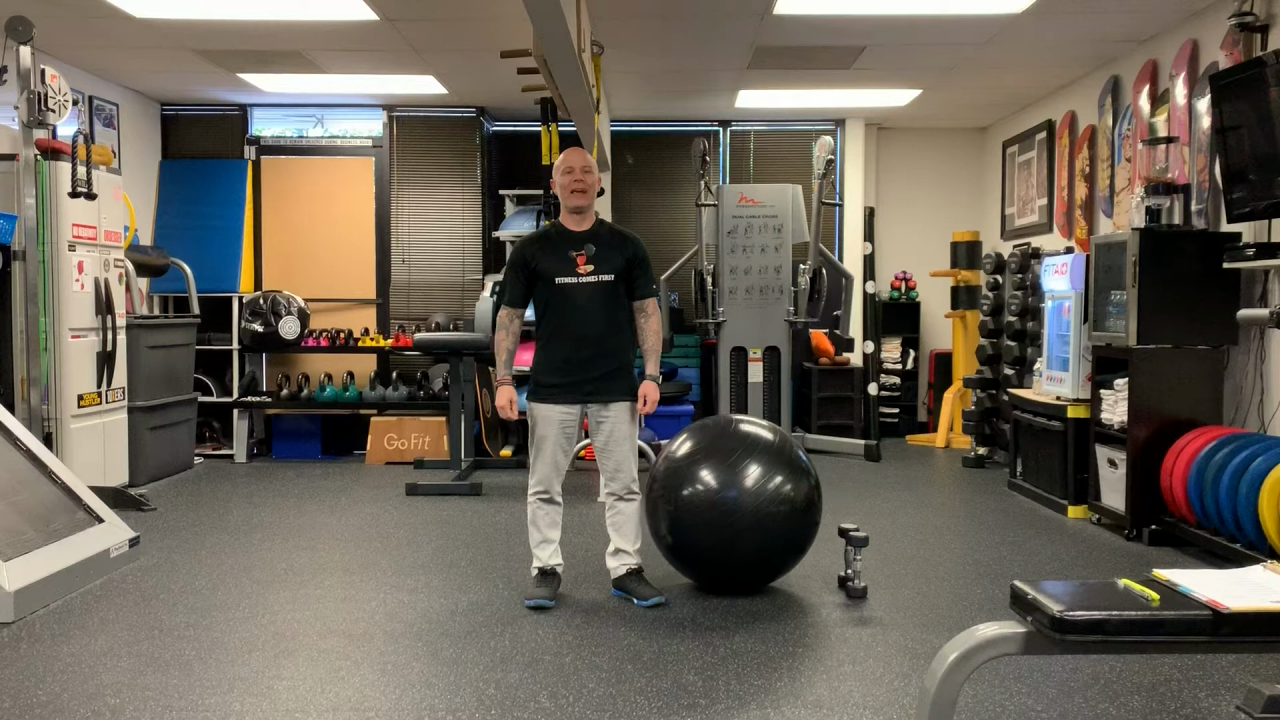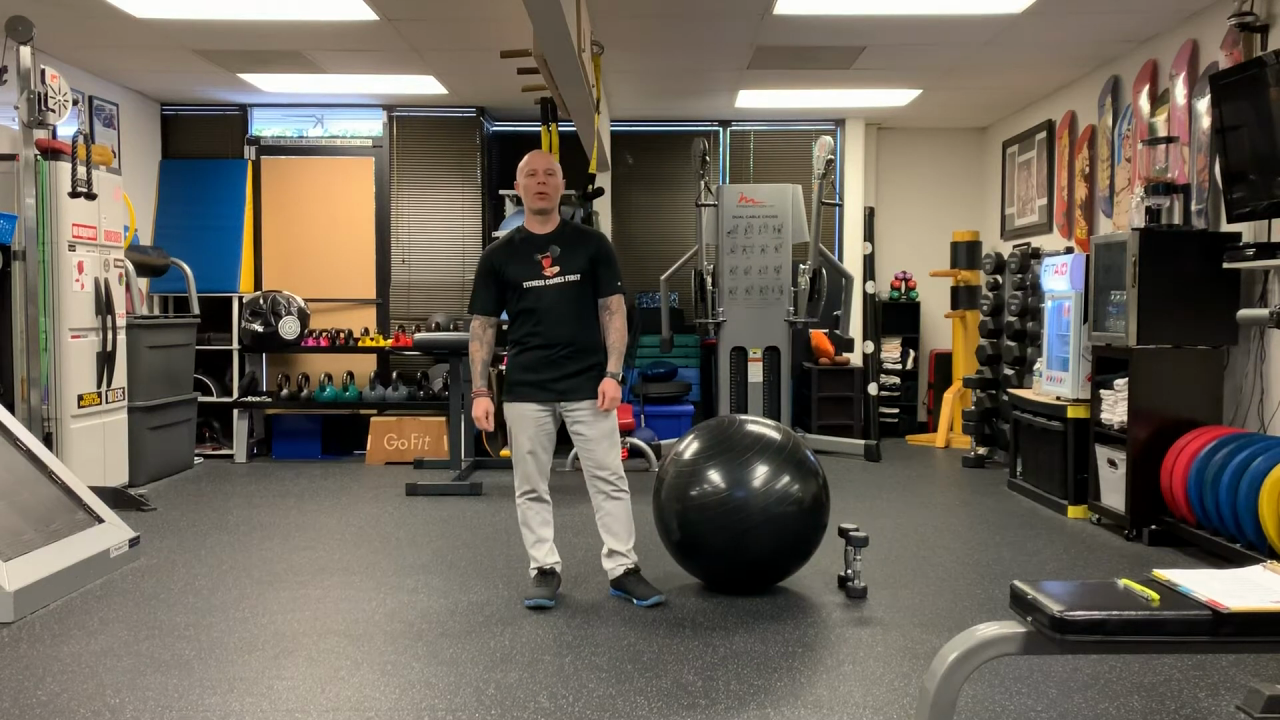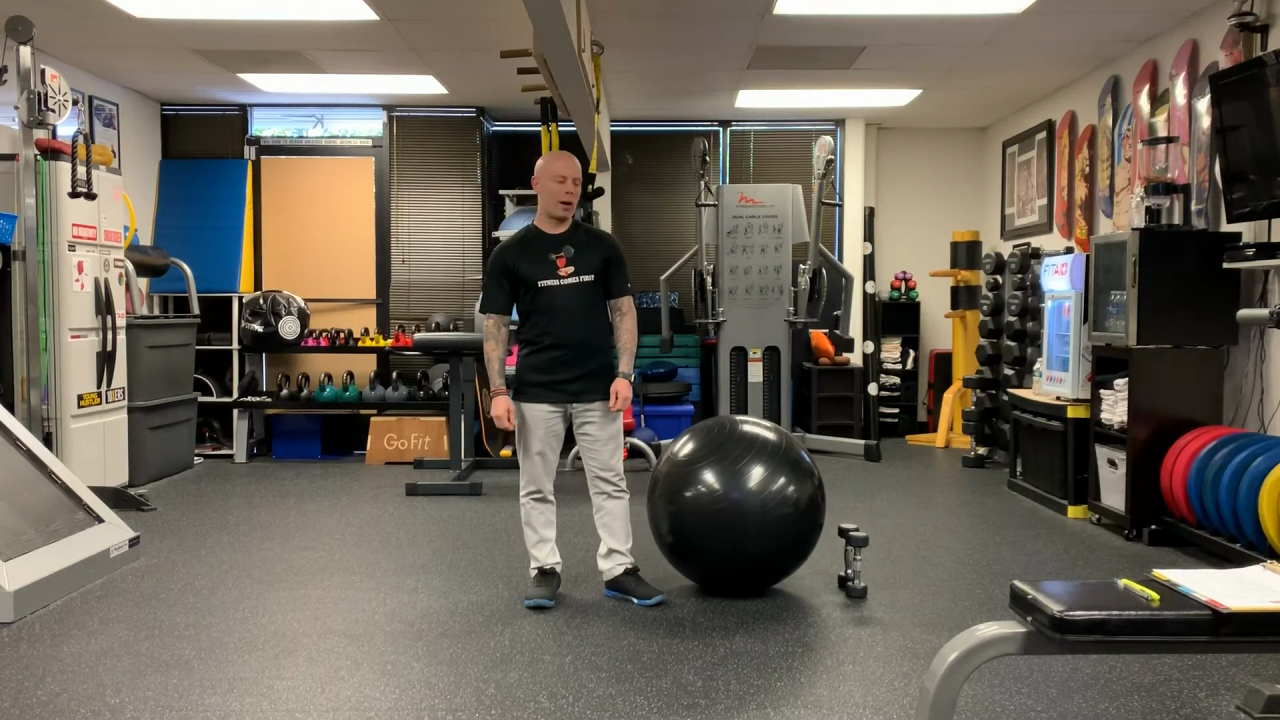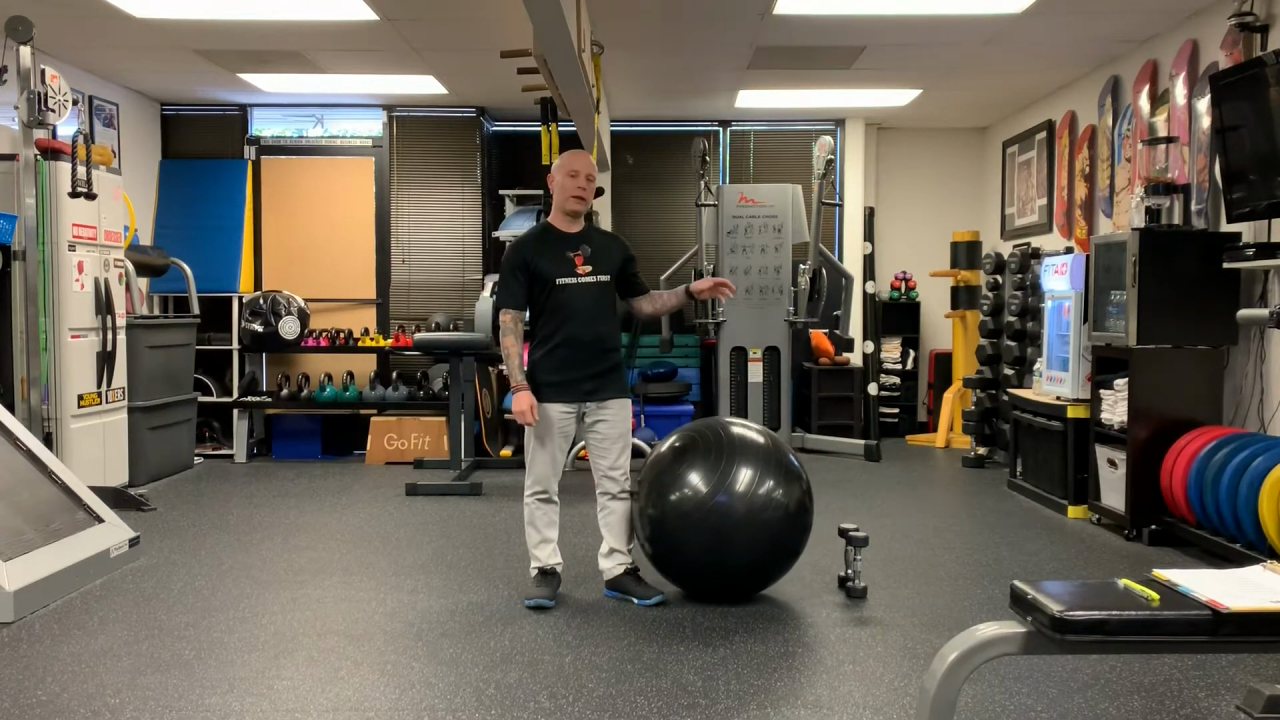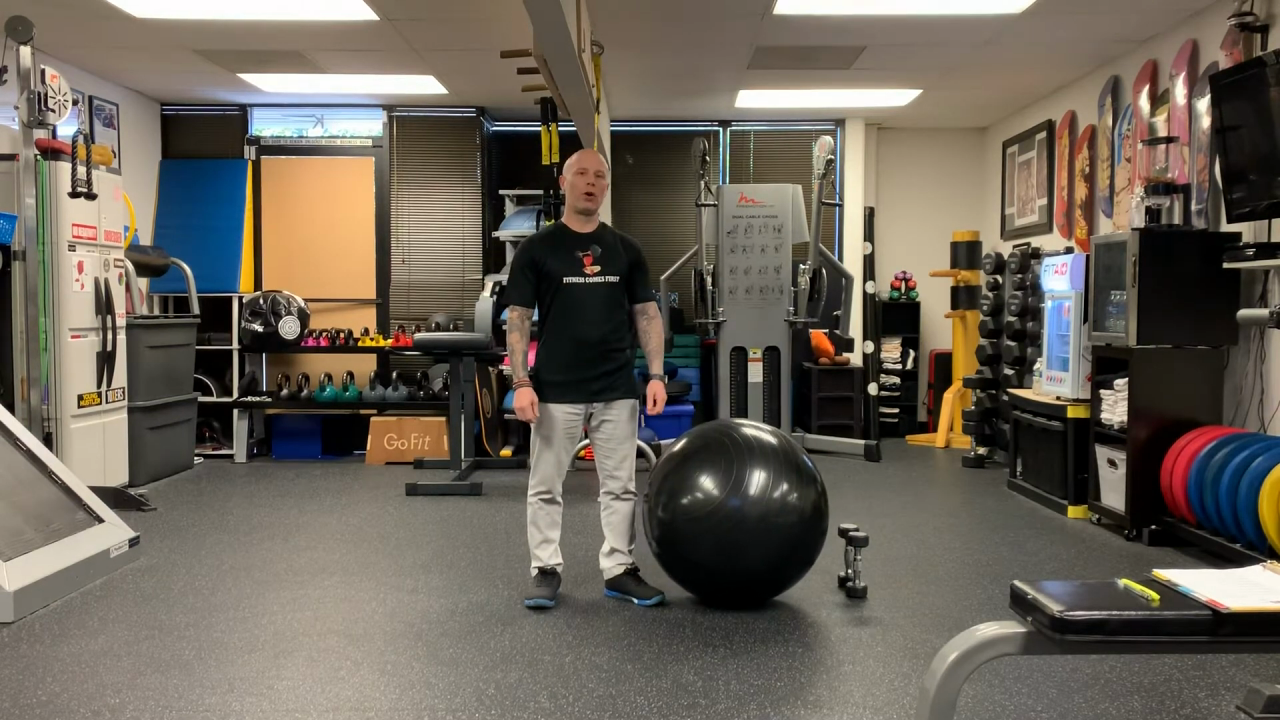
dt=1s
person 1, frame 1
left shoulder: (627, 246)
right shoulder: (531, 249)
left elbow: (647, 312)
right elbow: (510, 317)
left wrist: (651, 374)
right wrist: (503, 379)
left hip: (616, 388)
right hip: (551, 390)
left knee: (623, 485)
right knee: (545, 486)
left ankle: (626, 568)
right ankle: (546, 569)
person 1, frame 2
left shoulder: (592, 244)
right shoulder: (499, 255)
left elbow: (613, 310)
right elbow: (483, 325)
left wrist: (613, 373)
right wrist: (480, 390)
left hip: (587, 386)
right hip: (527, 390)
left knee: (609, 481)
right knee: (531, 486)
left ankle: (622, 568)
right ankle: (545, 569)
person 1, frame 3
left shoulder: (603, 245)
right shoulder: (510, 253)
left elbow: (623, 311)
right elbow: (495, 325)
left wrist: (624, 372)
right wrist: (498, 390)
left hip: (597, 389)
right hip: (536, 391)
left knee: (610, 482)
right knee: (537, 486)
left ankle: (618, 568)
right ankle: (545, 568)
person 1, frame 4
left shoulder: (612, 246)
right shoulder: (526, 250)
left elbow: (642, 303)
right elbow: (510, 322)
left wrist: (691, 291)
right wrist: (519, 386)
left hip: (609, 390)
right hip: (550, 391)
left knee: (615, 485)
right knee: (542, 486)
left ankle: (618, 568)
right ankle: (545, 569)
person 1, frame 5
left shoulder: (626, 250)
right shoulder: (537, 248)
left elbow: (647, 315)
right elbow: (518, 319)
left wrist: (656, 374)
right wrist: (521, 382)
left hip: (617, 391)
right hip: (556, 391)
left knee: (619, 486)
right knee: (545, 486)
left ankle: (618, 569)
right ankle: (545, 569)
